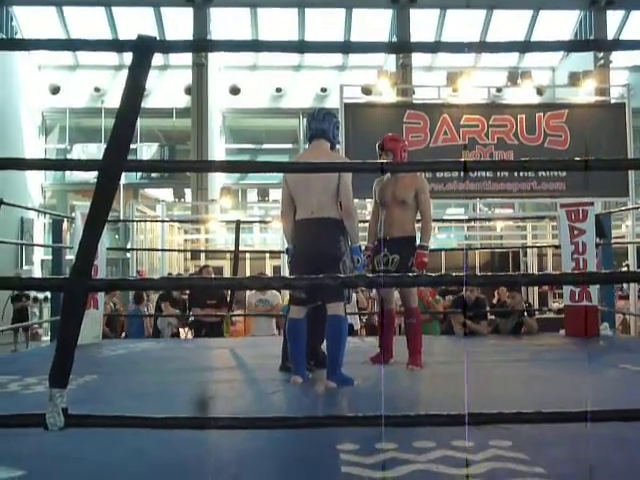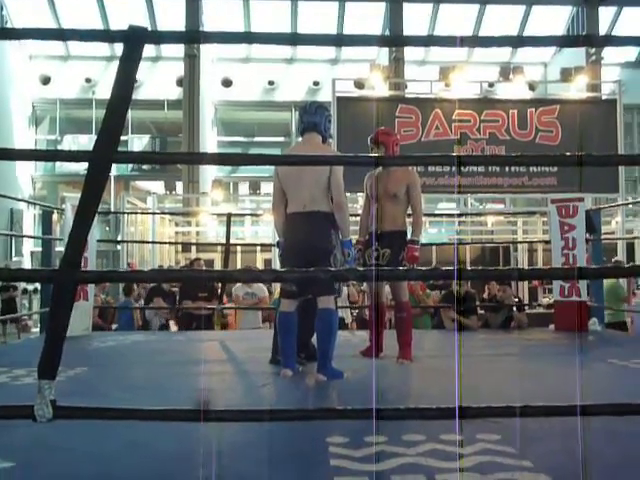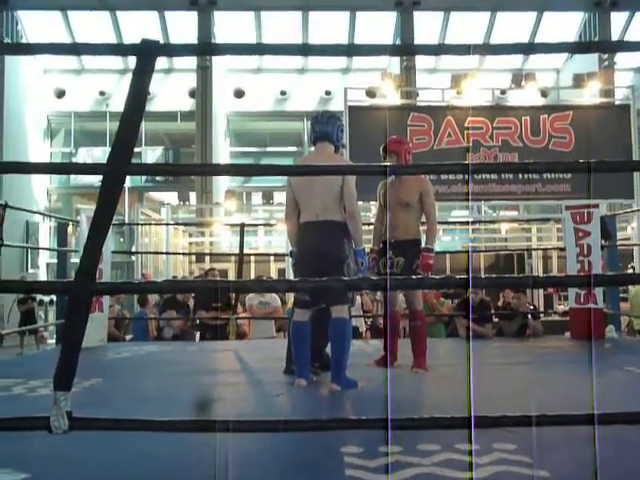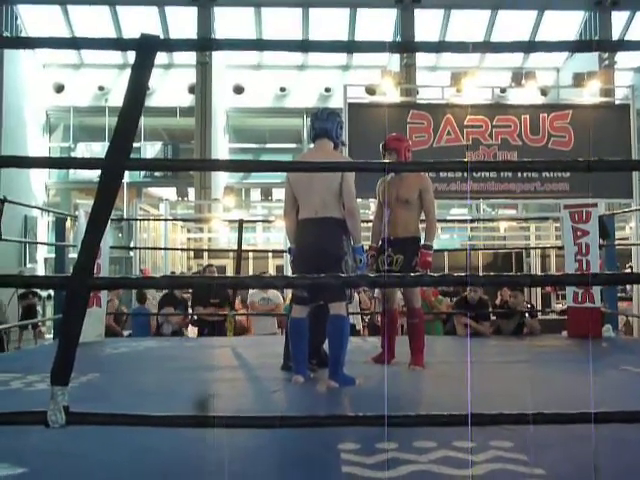
dt=0.3s
person 1, frame 1
right shoulder: (338, 161)
left elbow: (286, 214)
right elbow: (348, 209)
left wrist: (291, 246)
right wrist: (355, 245)
left hip: (302, 236)
right hip: (330, 234)
left knee: (298, 306)
right knee: (335, 305)
left ankle: (297, 370)
right ankle: (334, 374)
person 1, frame 2
right shoulder: (330, 155)
left elbow: (277, 207)
right elbow: (339, 202)
left wrist: (282, 239)
right wrist: (346, 238)
left hip: (293, 230)
right hip: (321, 228)
left knee: (288, 299)
right knee: (326, 298)
left ankle: (287, 363)
right ankle: (324, 367)
person 1, frame 3
left shoulder: (297, 168)
right shoulder: (342, 165)
left elbow: (290, 216)
right elbow: (351, 211)
left wrist: (295, 248)
right wrist: (359, 248)
left hip: (306, 239)
right hip: (333, 237)
left knee: (302, 308)
right knee: (340, 307)
left ankle: (301, 373)
right ankle: (338, 376)
person 1, frame 4
right shoulder: (341, 161)
left elbow: (289, 213)
right elbow: (350, 208)
left wrist: (294, 245)
right wrist: (358, 245)
left hip: (304, 235)
right hip: (332, 234)
left knee: (300, 305)
right knee: (338, 304)
left ankle: (299, 370)
right ankle: (336, 373)
person 2, frame 1
left shoulder: (417, 181)
right shoulder: (379, 184)
left elbow: (426, 218)
left wrist: (423, 249)
right wrist: (369, 248)
left hip: (405, 244)
right hip: (382, 245)
left knee: (409, 299)
right knee: (384, 300)
left ankle: (415, 355)
right ankle: (385, 351)
person 2, frame 2
left shoulder: (409, 175)
right shoulder: (370, 178)
left elbow: (417, 213)
left wrist: (414, 243)
right wrist: (360, 241)
left hip: (397, 238)
right hip: (374, 238)
left knee: (400, 293)
right knee: (375, 293)
left ankle: (405, 349)
right ankle: (375, 344)
person 2, frame 3
left shoulder: (421, 183)
right shoulder: (383, 187)
left elbow: (431, 221)
left wrist: (428, 251)
right wrist: (374, 251)
left hip: (410, 246)
right hip: (387, 247)
left knee: (414, 301)
right knee: (389, 302)
left ankle: (420, 358)
right ankle: (389, 353)
person 2, frame 4
left shoulder: (421, 181)
right shoulder: (382, 184)
left elbow: (431, 218)
left wrist: (427, 248)
right wrist: (373, 248)
left hip: (410, 244)
right hip: (386, 244)
left knee: (412, 299)
right knee: (387, 299)
left ankle: (417, 355)
right ankle: (387, 350)
